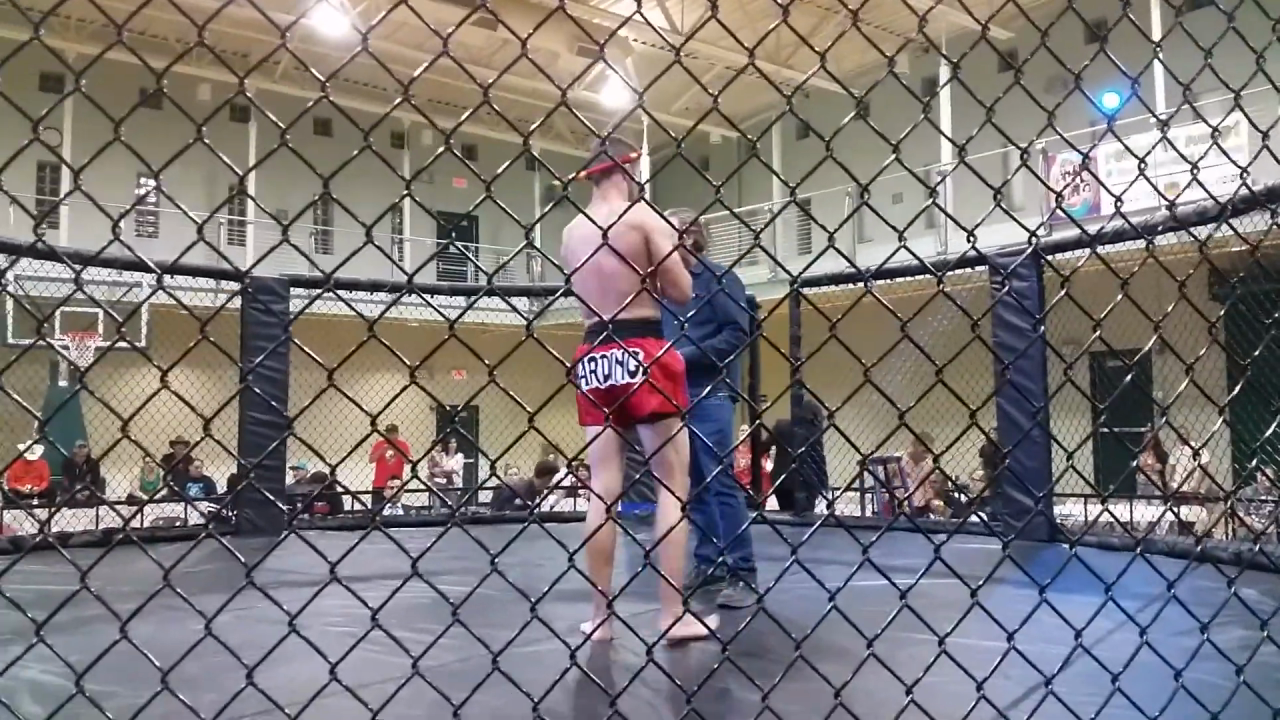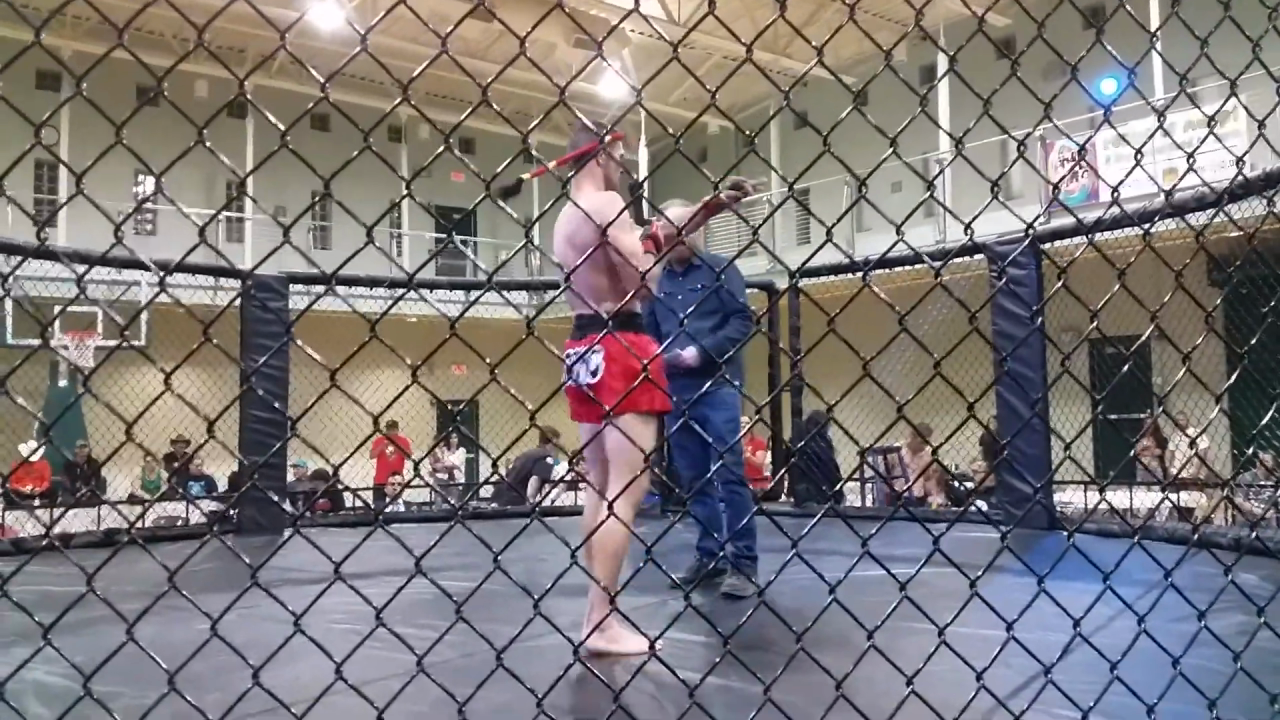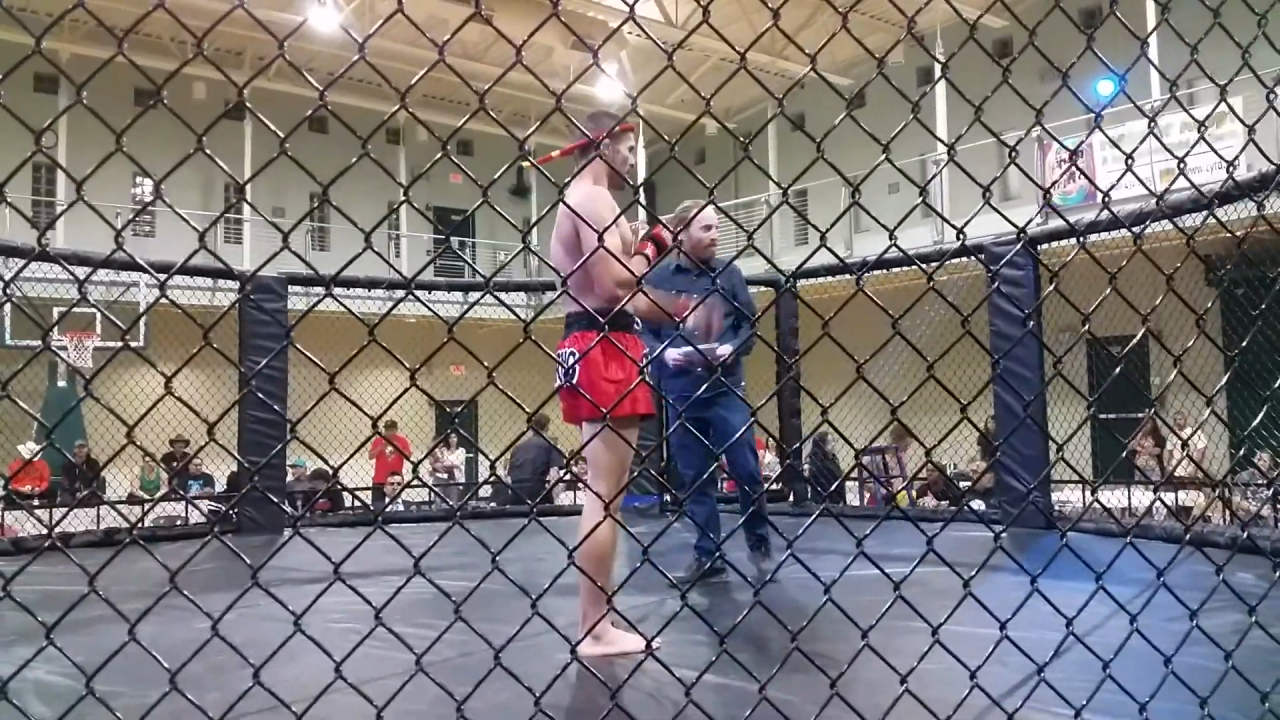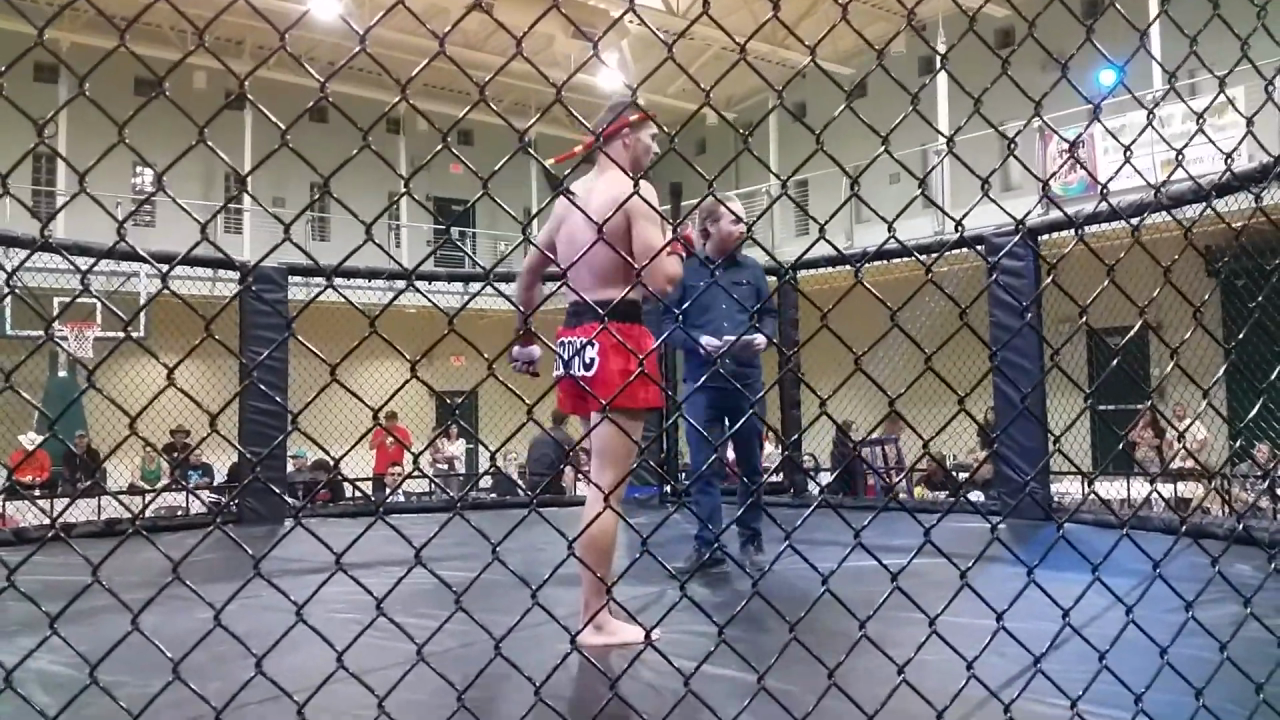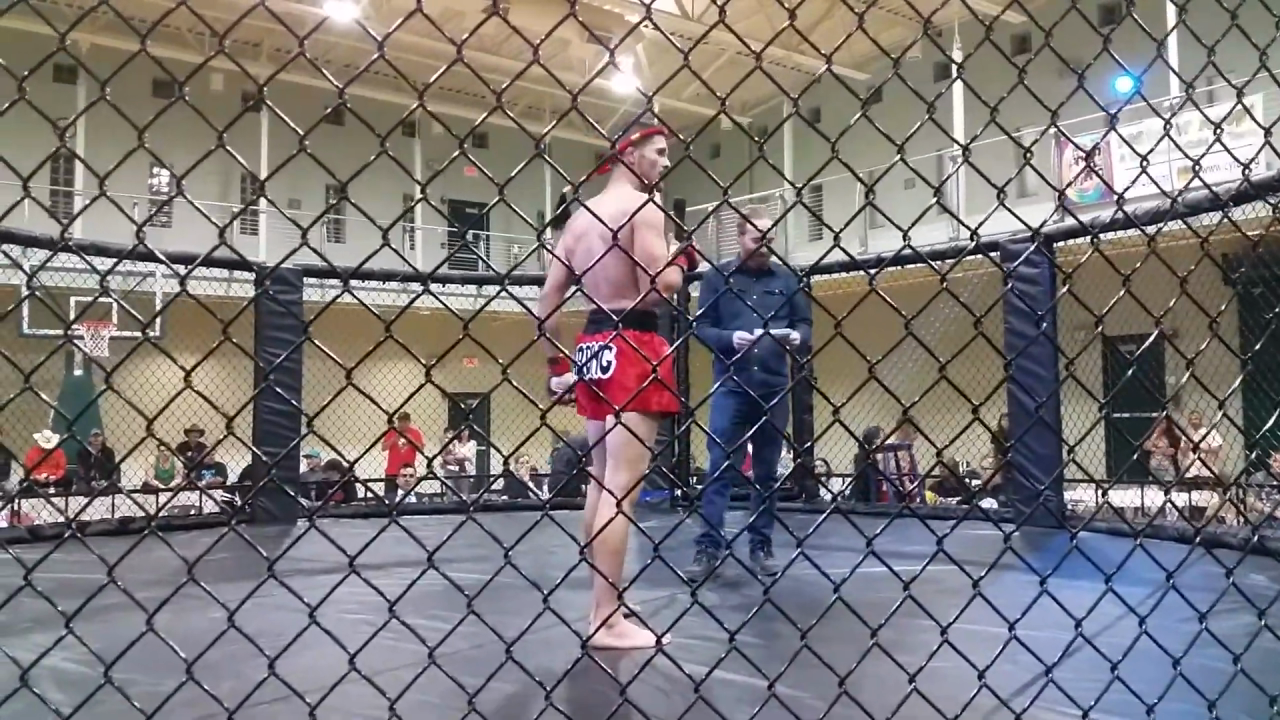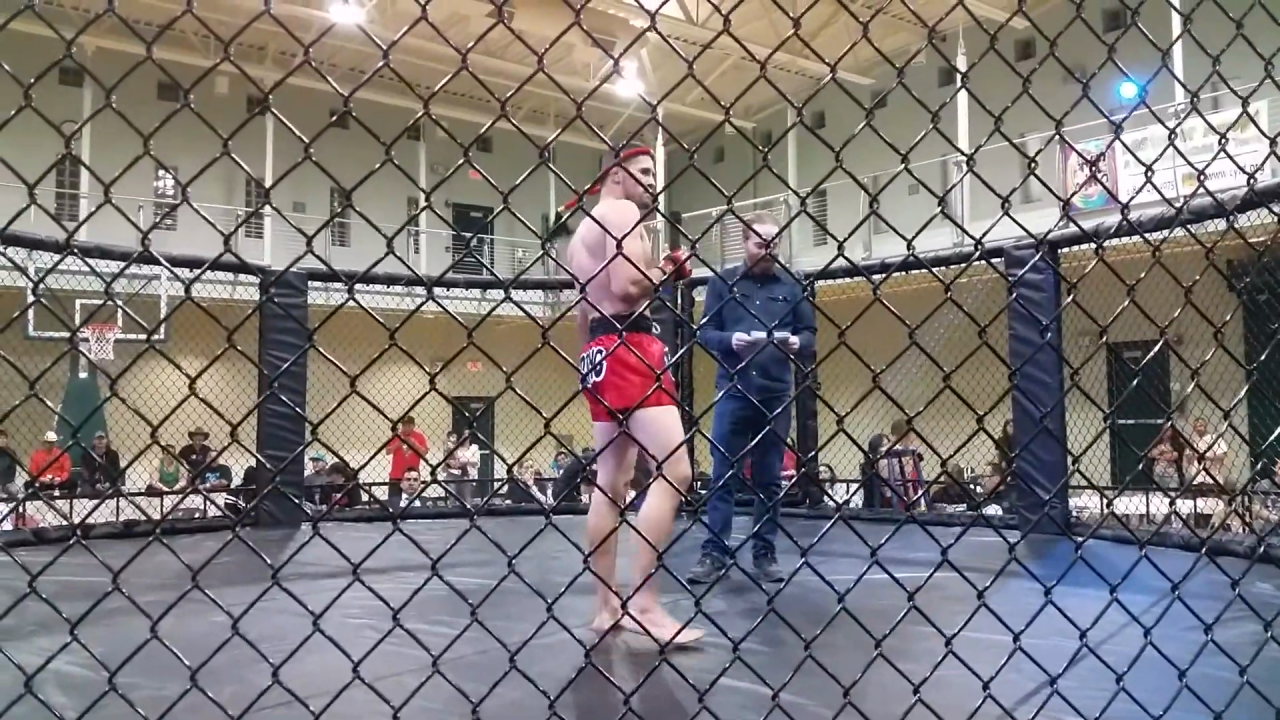
dt=0.4s
person 1, frame 1
left shoulder: (572, 232)
right shoulder: (645, 217)
right elbow: (682, 293)
left hip: (594, 357)
right hip: (645, 353)
left knee: (603, 491)
right knee: (674, 487)
left ankle: (600, 615)
right ankle: (674, 611)
person 1, frame 2
left shoulder: (564, 216)
right shoulder: (607, 205)
left elbow: (623, 257)
right elbow: (643, 280)
left wrist: (705, 211)
right wrist: (651, 243)
left hip: (583, 349)
right hip: (621, 348)
left knee: (600, 489)
right knee: (629, 487)
left ankle: (601, 612)
right ankle: (600, 622)
person 1, frame 3
left shoulder: (575, 201)
right shoulder: (594, 199)
right elbow: (612, 287)
left wrist: (679, 309)
right wrist: (650, 248)
left hip: (584, 346)
right hip: (605, 348)
left knee: (601, 492)
right knee: (606, 494)
left ankle: (596, 620)
right ankle: (596, 630)
person 1, frame 4
left shoulder: (571, 195)
right shoulder: (634, 191)
left elbow: (529, 270)
right elbow: (661, 281)
left wrist: (524, 335)
right wrist: (680, 246)
left hip: (574, 336)
right hip: (615, 339)
left knee: (600, 480)
right knee: (611, 484)
left ankle: (595, 608)
right ankle: (596, 620)
person 1, frame 5
left shoulder: (580, 215)
right shoulder: (644, 204)
left elbow: (549, 298)
right elbow: (660, 287)
left wrist: (557, 363)
right wrist: (684, 259)
left hip: (592, 346)
right hip: (632, 347)
left knee: (602, 480)
right knee: (625, 484)
left ankle: (602, 605)
right ankle: (608, 620)
person 1, frame 6
left shoulder: (583, 230)
right shoulder: (623, 212)
right elbow: (627, 286)
right wrist: (671, 268)
left hip: (598, 352)
right hip: (630, 350)
left knee: (610, 484)
right knee: (673, 472)
left ankle: (607, 607)
right ankle: (645, 604)
person 2, frame 1
left shoulder: (720, 280)
left elbow: (738, 334)
left wrist: (686, 356)
left hip: (711, 394)
left knee: (720, 481)
right knee: (692, 485)
left ankle: (742, 573)
right ankle: (708, 563)
person 2, frame 2
left shoulder: (720, 270)
right shoulder: (658, 281)
left elbow: (743, 321)
right elbow: (649, 332)
left wrist: (702, 352)
left hip: (718, 385)
right hip: (676, 391)
left knee: (730, 472)
right knee: (693, 479)
left ankle: (743, 564)
right ankle: (710, 556)
person 2, frame 3
left shoulder: (729, 273)
right shoulder: (657, 278)
left elbow: (750, 324)
right elbow: (642, 331)
left wrist: (732, 348)
right wrist: (662, 352)
left hip: (727, 390)
right hip: (680, 394)
left knee: (746, 471)
right knee: (694, 478)
left ankle: (759, 546)
right ankle: (707, 555)
person 2, frame 4
left shoulder: (752, 270)
right shoulder: (683, 270)
left elbow: (770, 315)
right elbow: (667, 323)
left wrist: (764, 336)
right wrist: (696, 342)
left hip: (747, 381)
right hip: (701, 383)
left knee: (751, 466)
right knee: (704, 467)
left ankle: (751, 541)
right ankle: (707, 545)
person 2, frame 5
left shoulder: (787, 278)
right shoulder: (716, 277)
left elbow: (805, 323)
right elbow: (700, 328)
left wrist: (797, 338)
right wrist: (730, 339)
left hip: (773, 388)
right hip: (729, 386)
left knee: (767, 472)
right knee: (719, 467)
left ankle: (761, 547)
right ankle: (709, 547)
person 2, frame 6
left shoulder: (792, 286)
right shoulder: (722, 282)
left elbow: (809, 333)
right elbow: (705, 332)
left wrist: (797, 343)
right wrist: (729, 340)
left hip: (776, 394)
right hip: (732, 392)
left knee: (770, 478)
right knee: (723, 474)
left ankle: (765, 553)
right ankle: (715, 553)
